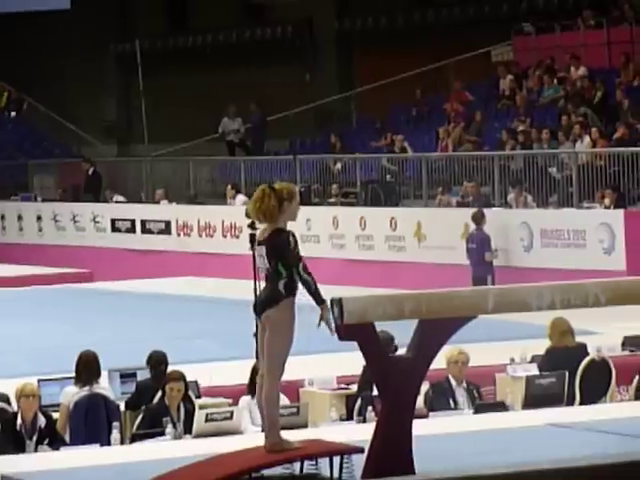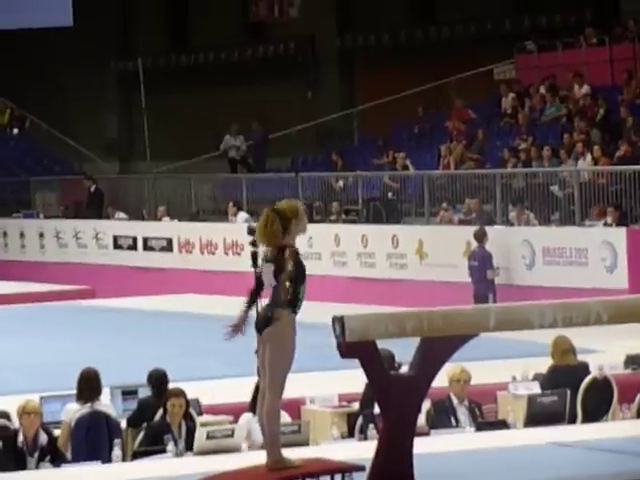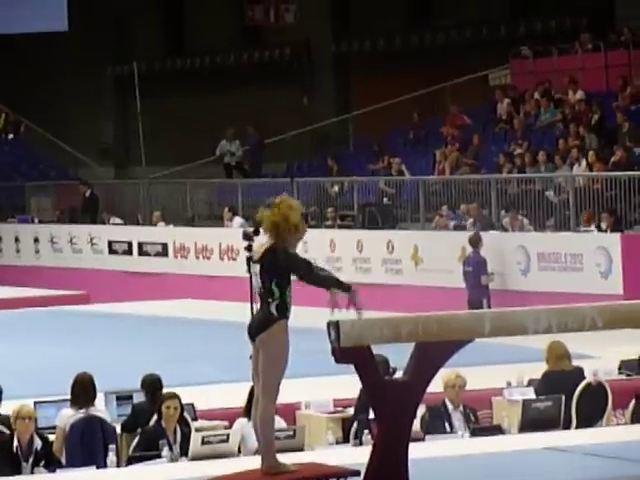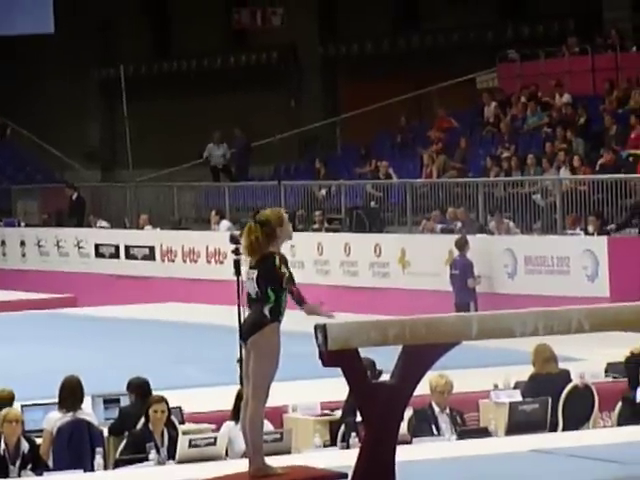
dt=0.4s
person 1, frame 1
left shoulder: (264, 234)
right shoulder: (285, 237)
right elbow: (301, 271)
right wrist: (322, 305)
left hip: (267, 303)
right hip: (279, 304)
left knee: (267, 373)
right knee: (273, 373)
left ankle: (271, 433)
right ankle: (273, 437)
person 1, frame 2
left shoulder: (274, 250)
right shoulder: (289, 253)
left elbow: (259, 283)
right elbow: (286, 282)
left wrist: (244, 315)
right wrist: (283, 309)
left hip: (270, 319)
right hip: (280, 322)
left knee: (267, 390)
right knee: (274, 392)
left ankle: (272, 452)
right ankle: (276, 457)
person 1, frame 3
left shoulder: (262, 252)
right shoulder: (280, 252)
left elbow: (306, 273)
right elbow: (312, 271)
left wrist: (336, 290)
right wrist: (348, 290)
left hip: (259, 323)
right hip: (273, 327)
left knee: (261, 395)
right knee: (268, 396)
left ankle: (266, 457)
right ankle: (270, 461)
person 1, frame 4
left shoulder: (258, 258)
right shoulder: (274, 259)
right elbow: (289, 287)
right wrist: (308, 307)
left hip: (252, 327)
right hip: (265, 330)
left knee: (251, 397)
right knee: (258, 398)
left ankle: (255, 460)
right ankle: (257, 463)
